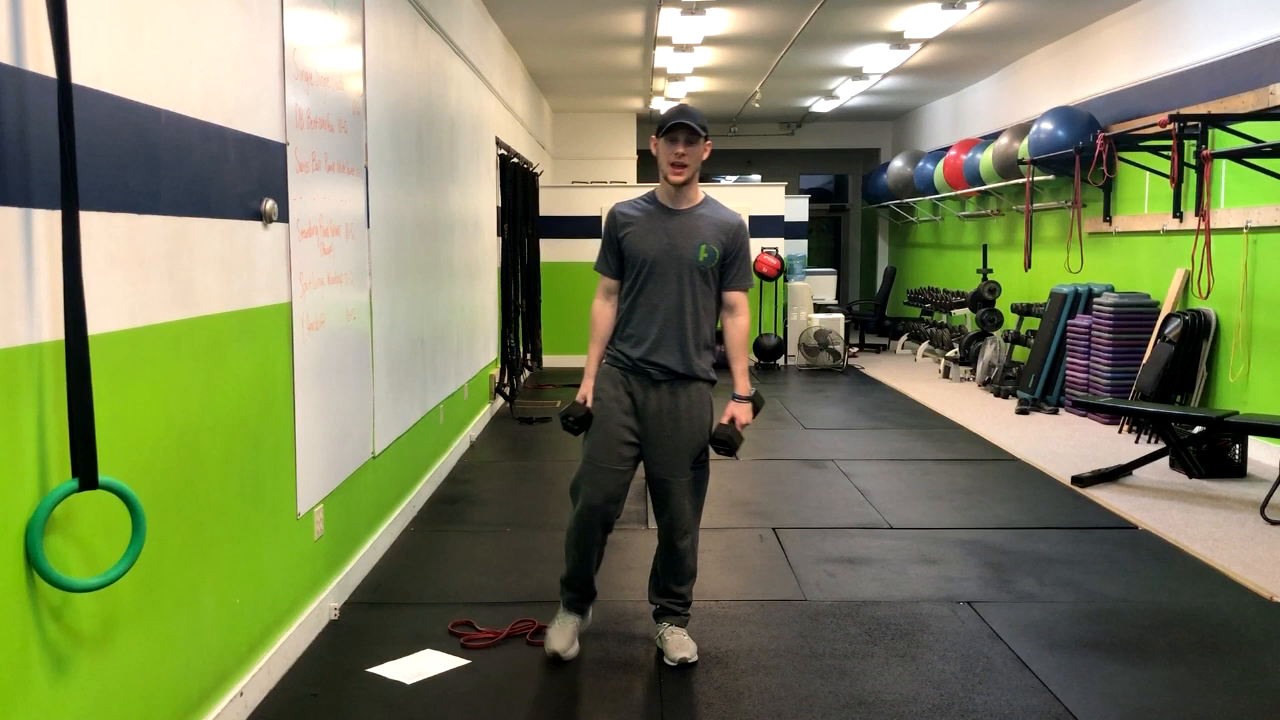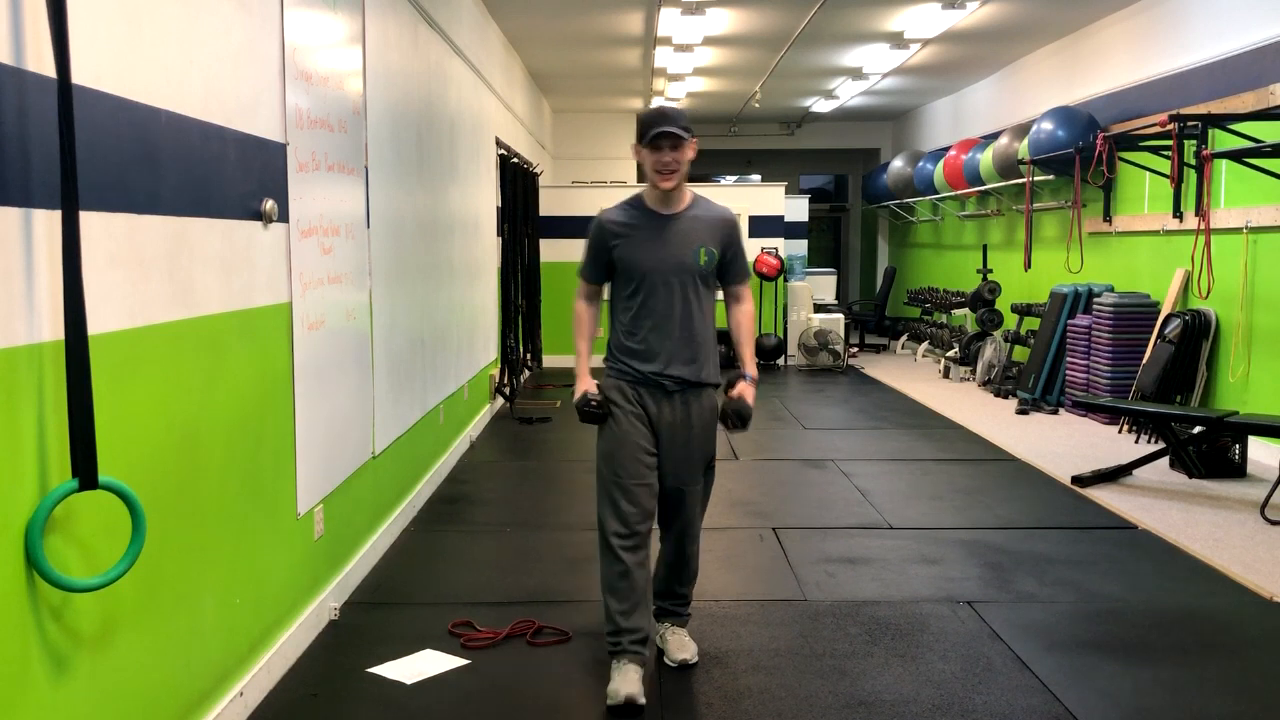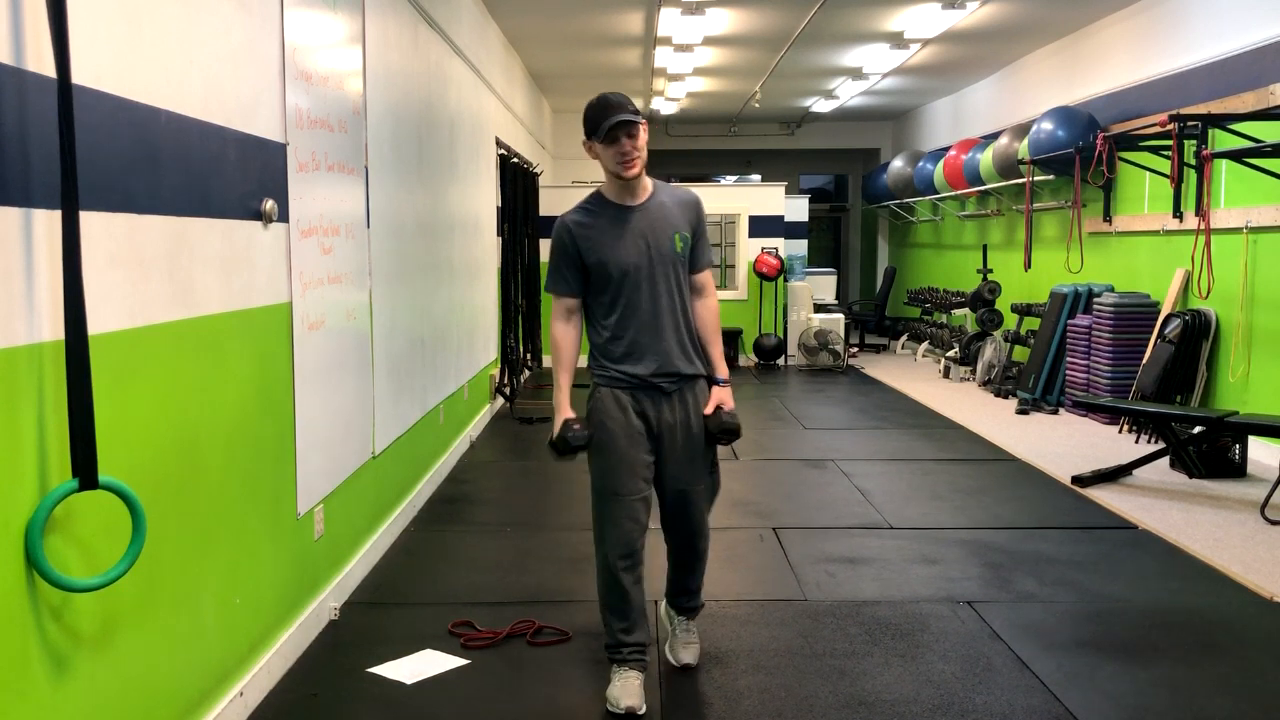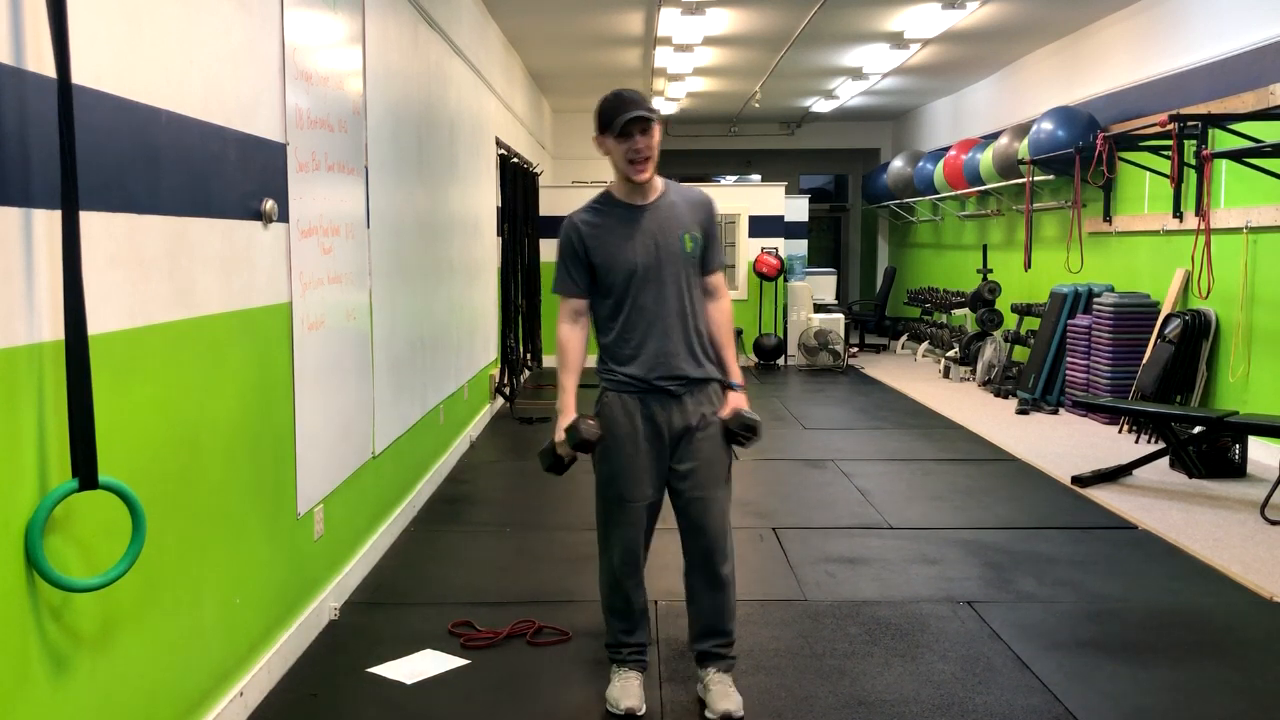
dt=0.5s
person 1, frame 1
left shoulder: (727, 227)
right shoulder: (624, 218)
left elbow: (734, 312)
right elbow: (607, 298)
left wrist: (742, 392)
right wrist: (589, 373)
left hip: (686, 387)
right hip: (621, 380)
left knee: (679, 516)
right knee: (594, 500)
left ankle: (671, 617)
right ankle: (574, 604)
person 1, frame 2
left shoulder: (719, 223)
right shoulder: (612, 224)
left elbow: (738, 297)
right elbow: (587, 295)
left wrist: (748, 372)
right wrist: (583, 369)
left hip: (694, 392)
right hip: (627, 391)
left knee: (684, 519)
right knee: (625, 524)
left ankle: (671, 618)
right ankle: (626, 654)
person 1, frame 3
left shoulder: (685, 206)
right shoulder: (576, 228)
left elbow: (702, 295)
right elbow: (566, 317)
left wrist: (720, 378)
right wrist: (562, 403)
left hip: (687, 390)
right hip: (617, 397)
left knee: (690, 518)
right knee: (621, 533)
left ankle: (683, 612)
right ankle: (627, 658)
person 1, frame 4
left shoulder: (696, 207)
right shoulder: (584, 227)
left elbow: (714, 297)
right elbow: (572, 318)
left wrist: (734, 383)
right wrist: (566, 410)
left hip: (699, 396)
right hip: (626, 403)
left knee: (711, 538)
right knee: (624, 541)
left ankle: (715, 665)
right ankle: (627, 660)
